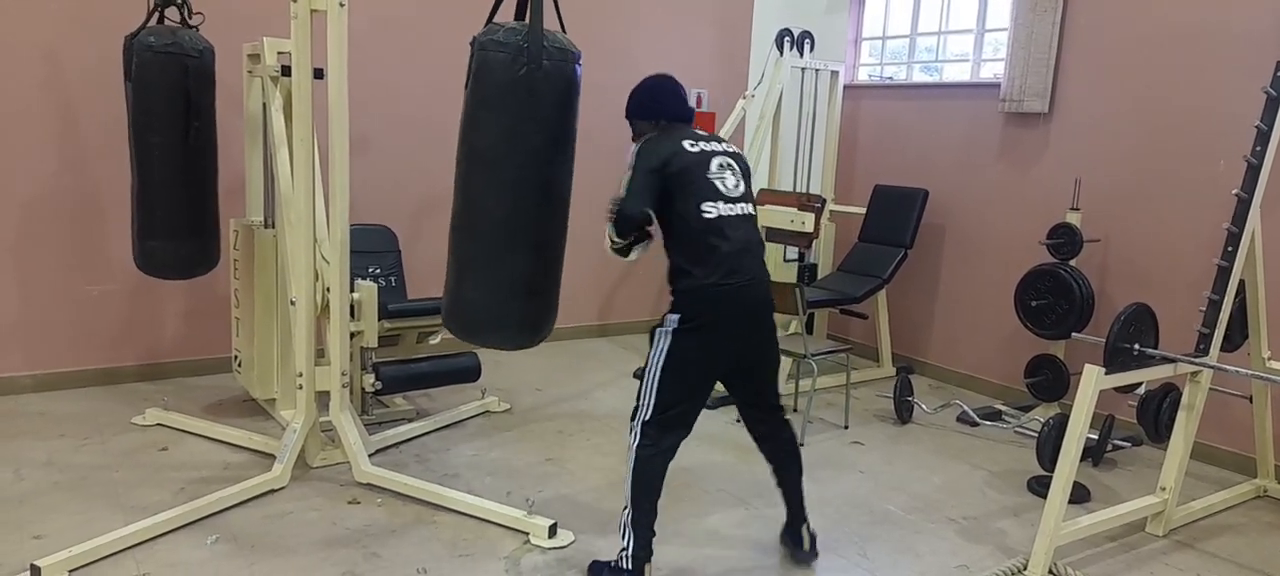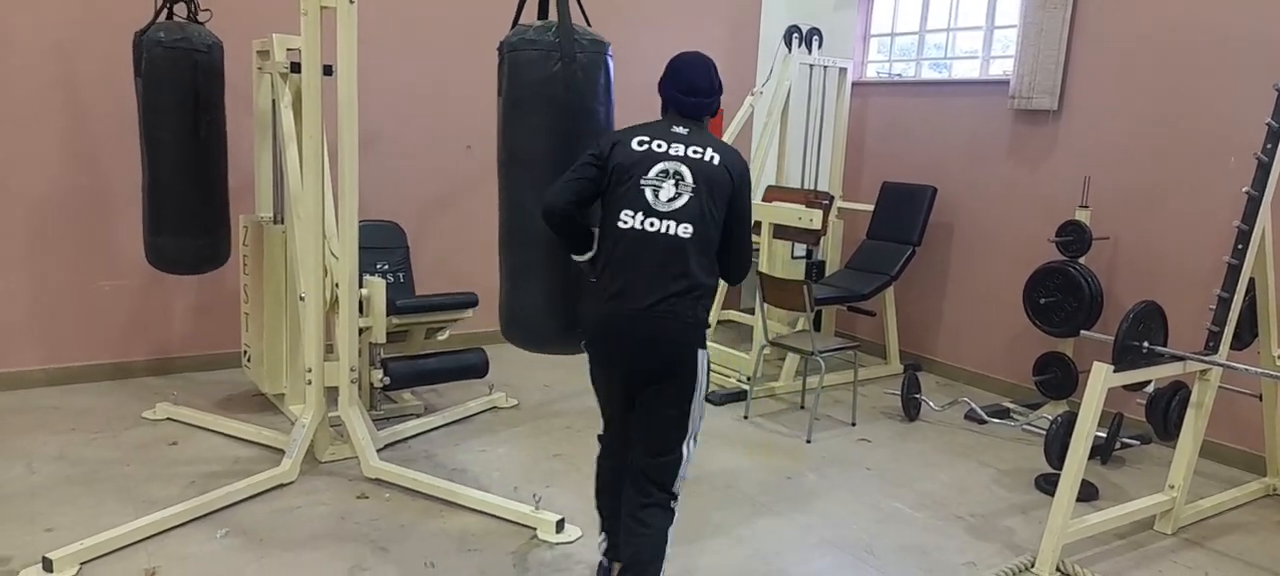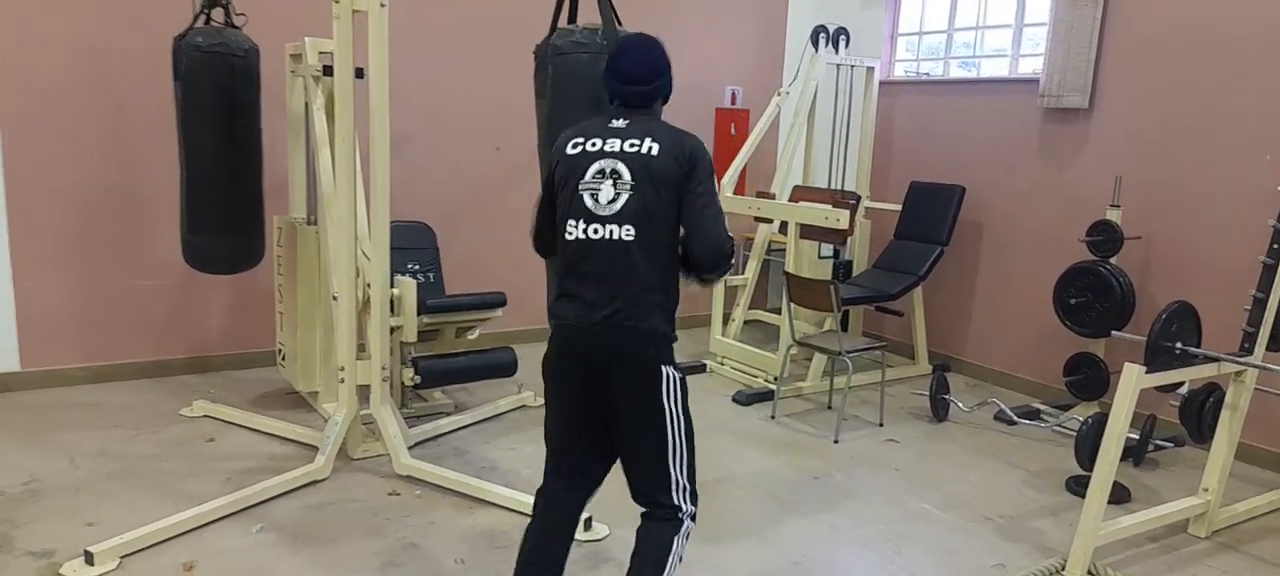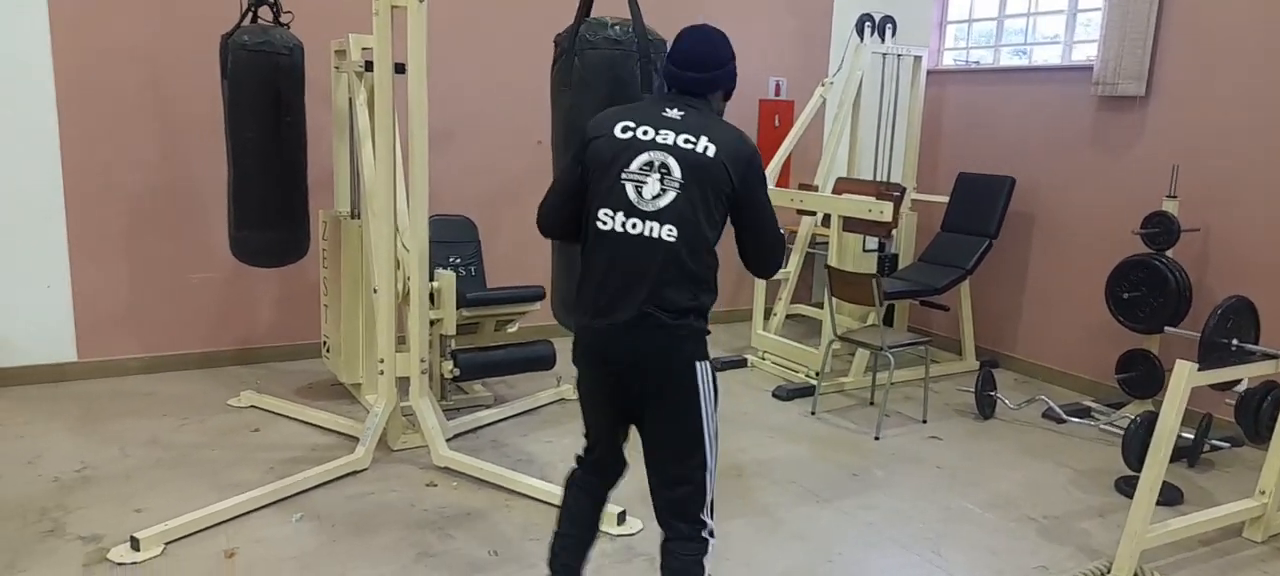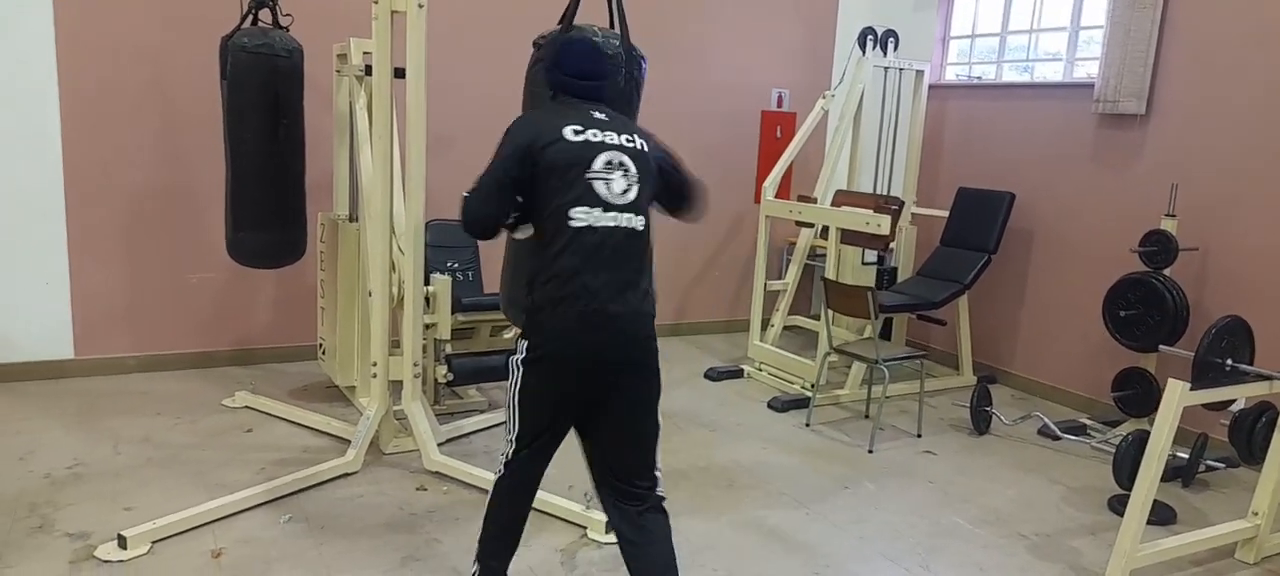
dt=0.4s
person 1, frame 1
left shoulder: (658, 152)
right shoulder: (730, 151)
left elbow: (627, 214)
left wrist: (624, 235)
left hip: (701, 308)
right hip: (754, 300)
left knee: (653, 431)
right knee: (765, 412)
right ankle: (800, 531)
person 1, frame 2
left shoulder: (620, 144)
right shoulder: (730, 164)
left elbow: (557, 206)
right elbow: (737, 267)
left hip: (611, 325)
right hip: (680, 334)
left knee: (619, 446)
right knee: (657, 481)
person 1, frame 3
left shoulder: (568, 147)
right shoulder: (683, 150)
left elbow: (545, 244)
right elbow: (712, 254)
right wrist: (683, 260)
left hip: (570, 341)
right hip: (640, 345)
left knee: (564, 482)
right knee: (669, 502)
person 1, frame 4
left shoulder: (605, 127)
right shoulder: (734, 148)
left elbow: (553, 223)
right elbow: (766, 261)
left hip: (597, 337)
right hip: (673, 347)
left knee: (597, 464)
right knee: (685, 512)
person 1, frame 5
left shoulder: (534, 128)
right shoulder: (642, 144)
left elbow: (478, 220)
right elbow: (689, 201)
left hip: (555, 335)
right hip: (629, 341)
left knee: (522, 465)
right knee: (635, 493)
